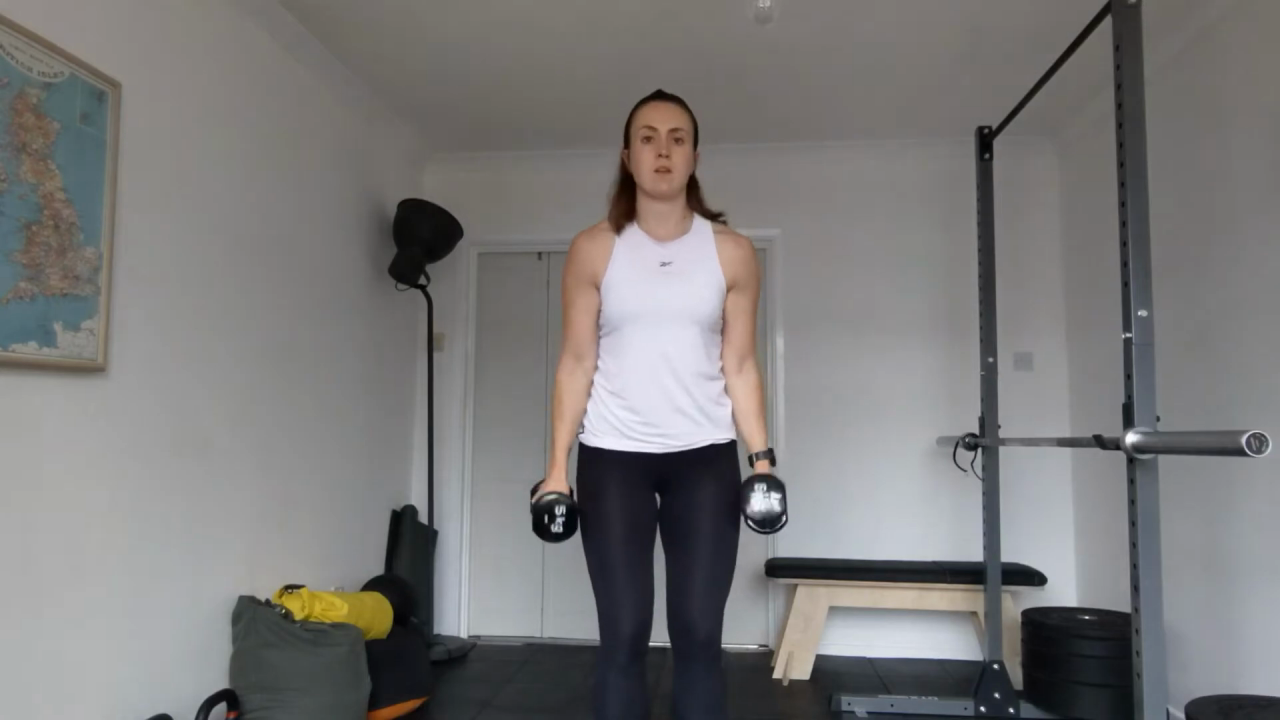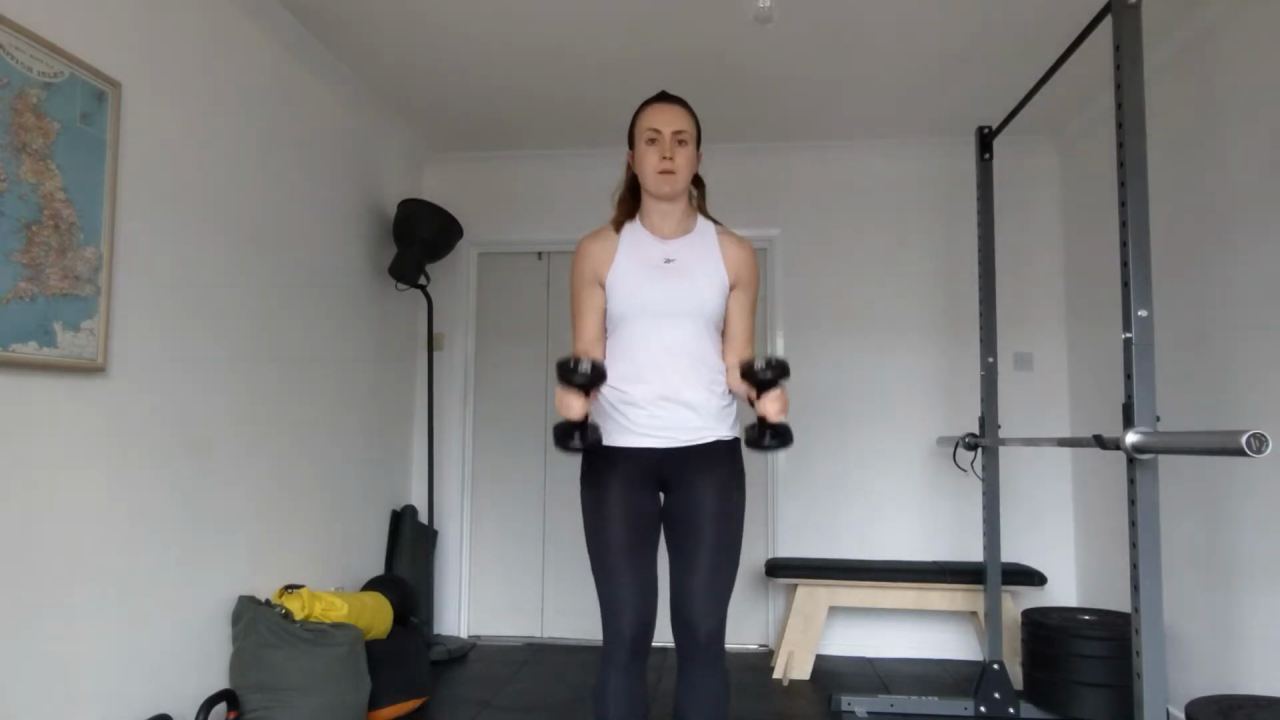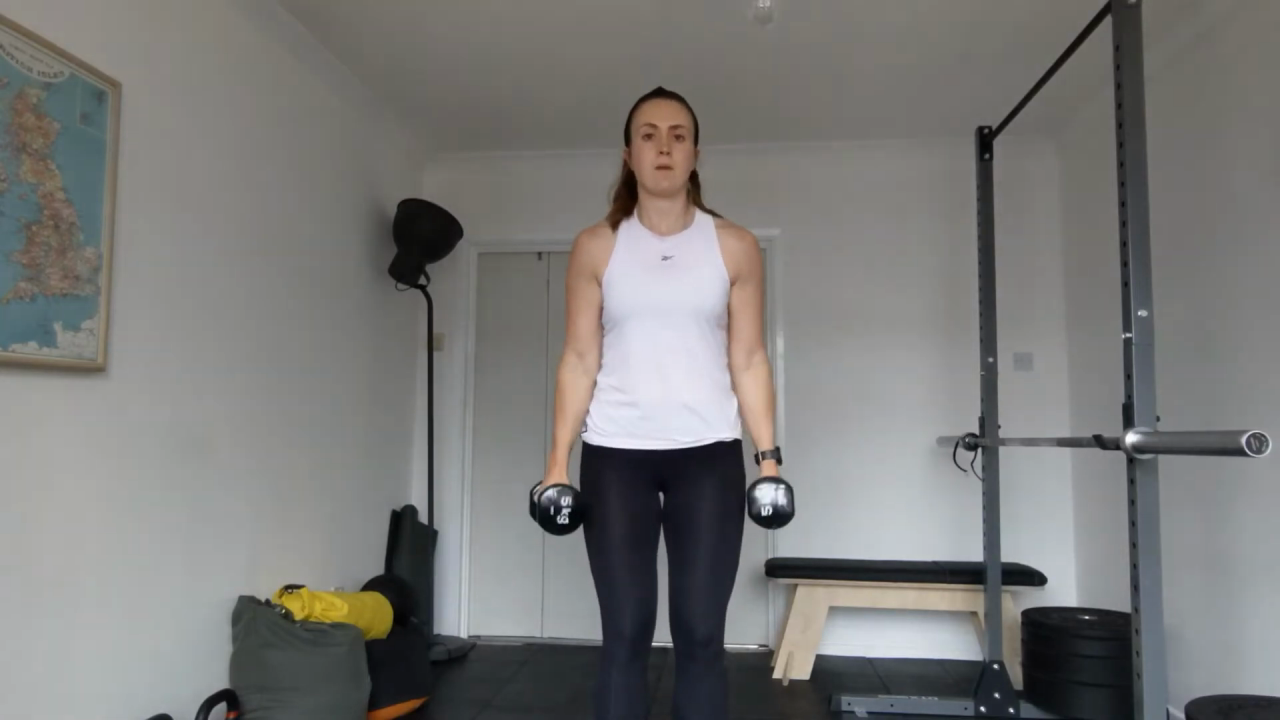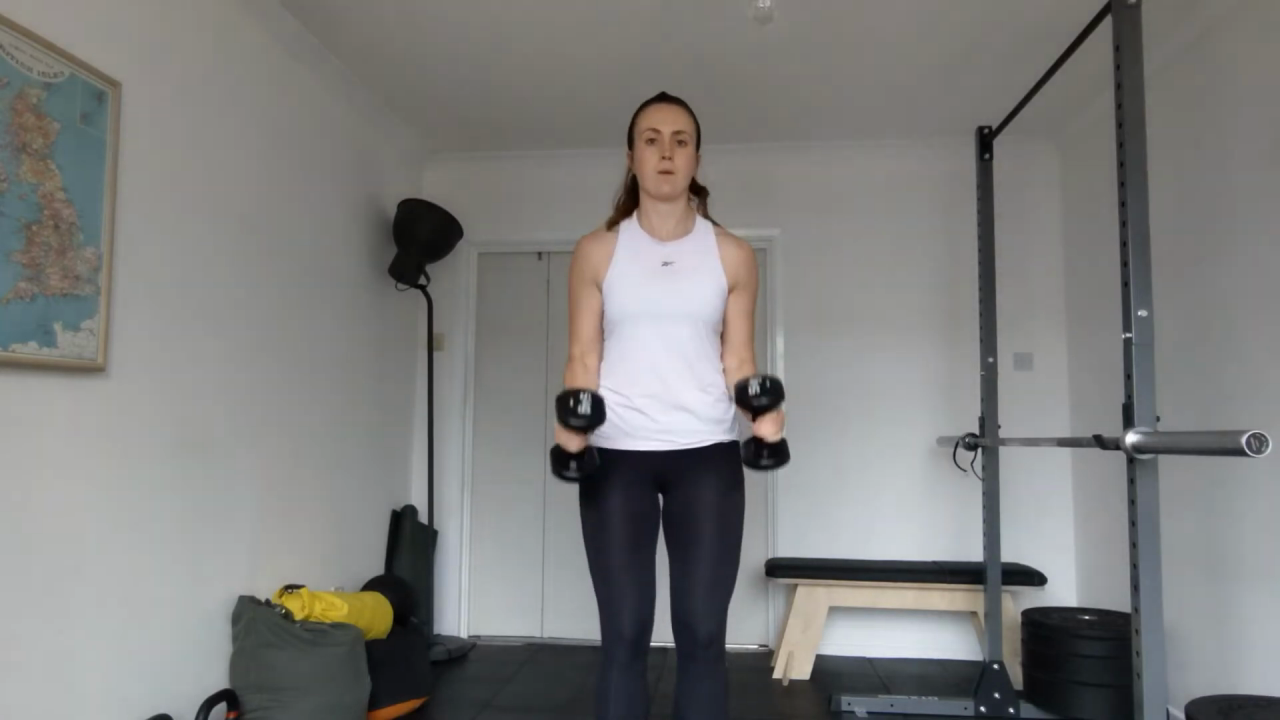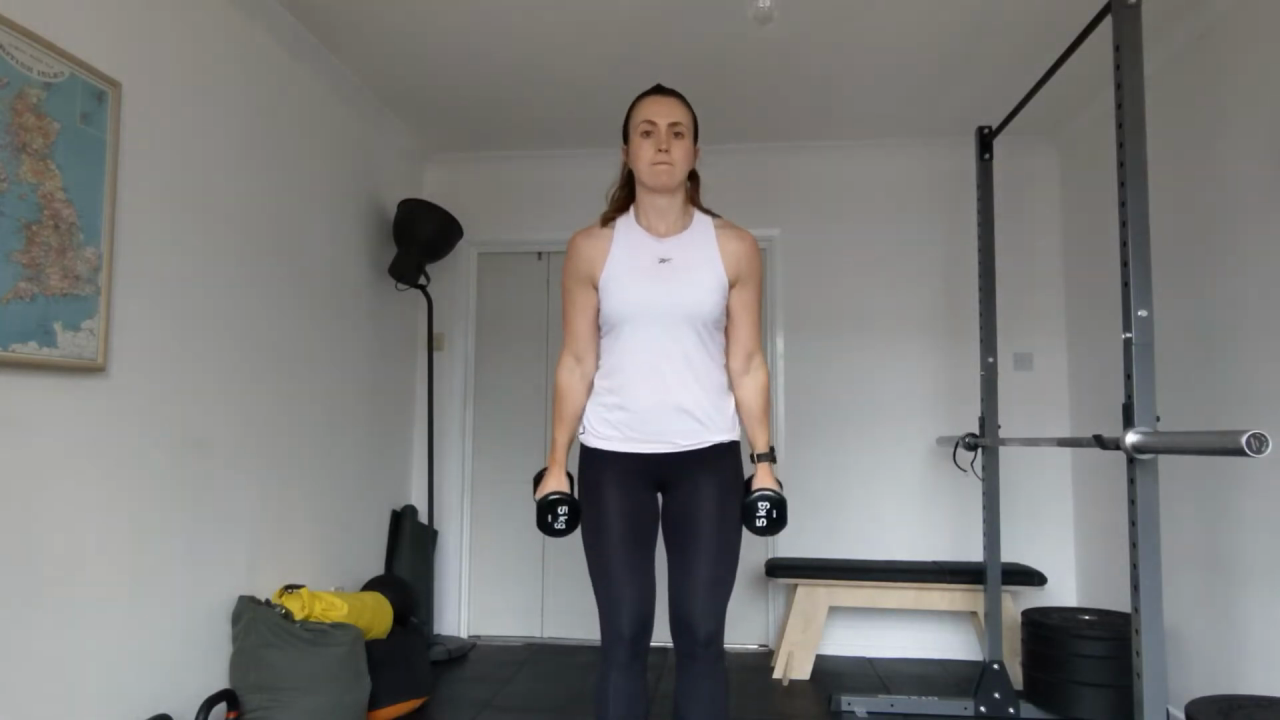
dt=1s
person 1, frame 1
left shoulder: (731, 251)
right shoulder: (593, 249)
left elbow: (740, 365)
right elbow: (575, 363)
left wrist: (761, 458)
right wrist: (557, 465)
left hip: (704, 458)
right hip: (613, 458)
left knee: (698, 633)
right knee: (623, 635)
person 1, frame 2
left shoulder: (732, 252)
right shoulder: (599, 250)
left elbow: (736, 357)
right elbow: (584, 352)
left wrist: (760, 390)
right wrist: (574, 389)
left hip: (708, 454)
right hip: (618, 454)
left knee: (702, 632)
right knee: (625, 633)
person 1, frame 3
left shoulder: (734, 246)
right shoulder: (595, 247)
left elbow: (748, 359)
right elbow: (579, 359)
left wrist: (769, 456)
right wrist: (558, 459)
left hip: (708, 456)
right hip: (616, 456)
left knee: (700, 634)
right knee: (625, 633)
person 1, frame 4
left shoulder: (731, 254)
right shoulder: (597, 251)
left elbow: (736, 358)
right elbow: (581, 358)
left wrist: (759, 405)
left hip: (706, 457)
right hip: (617, 457)
left knee: (702, 634)
right knee: (624, 635)
person 1, frame 5
left shoulder: (734, 247)
right shoulder: (591, 248)
left elbow: (747, 363)
right elbow: (577, 362)
left wrist: (764, 460)
right wrist: (556, 461)
left hip: (707, 458)
right hip: (614, 459)
left knee: (701, 635)
right knee: (624, 636)
